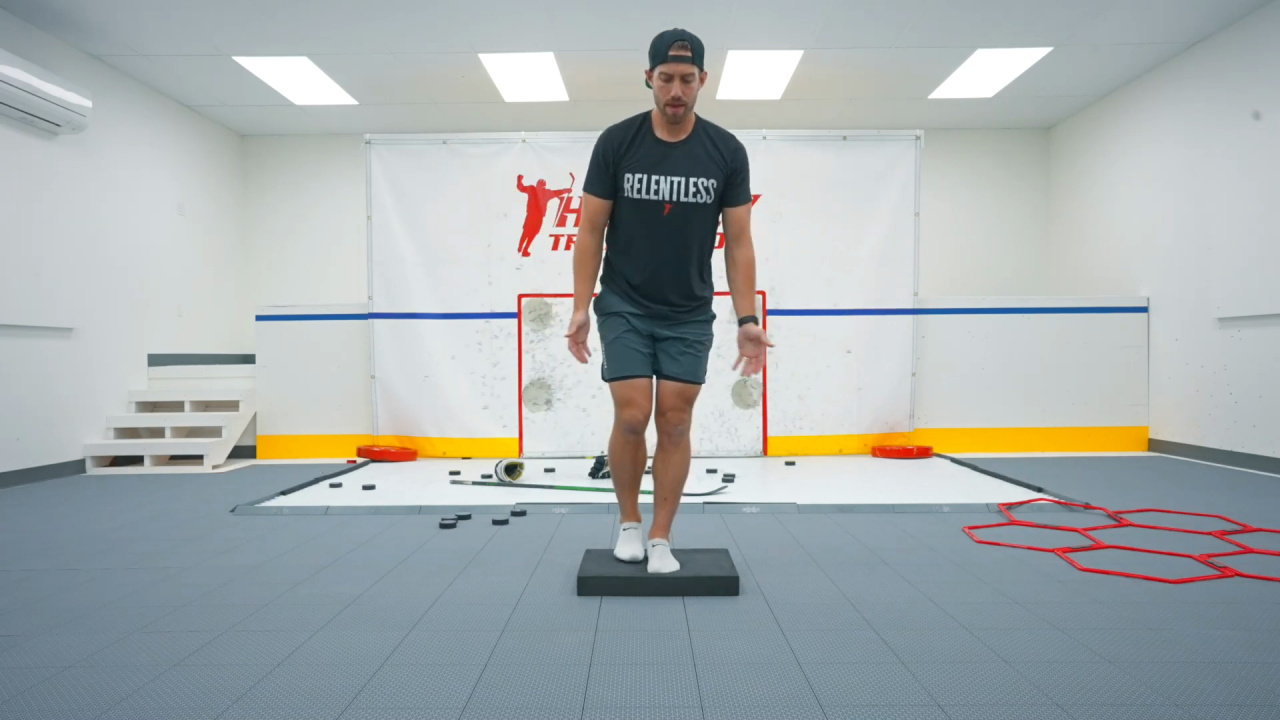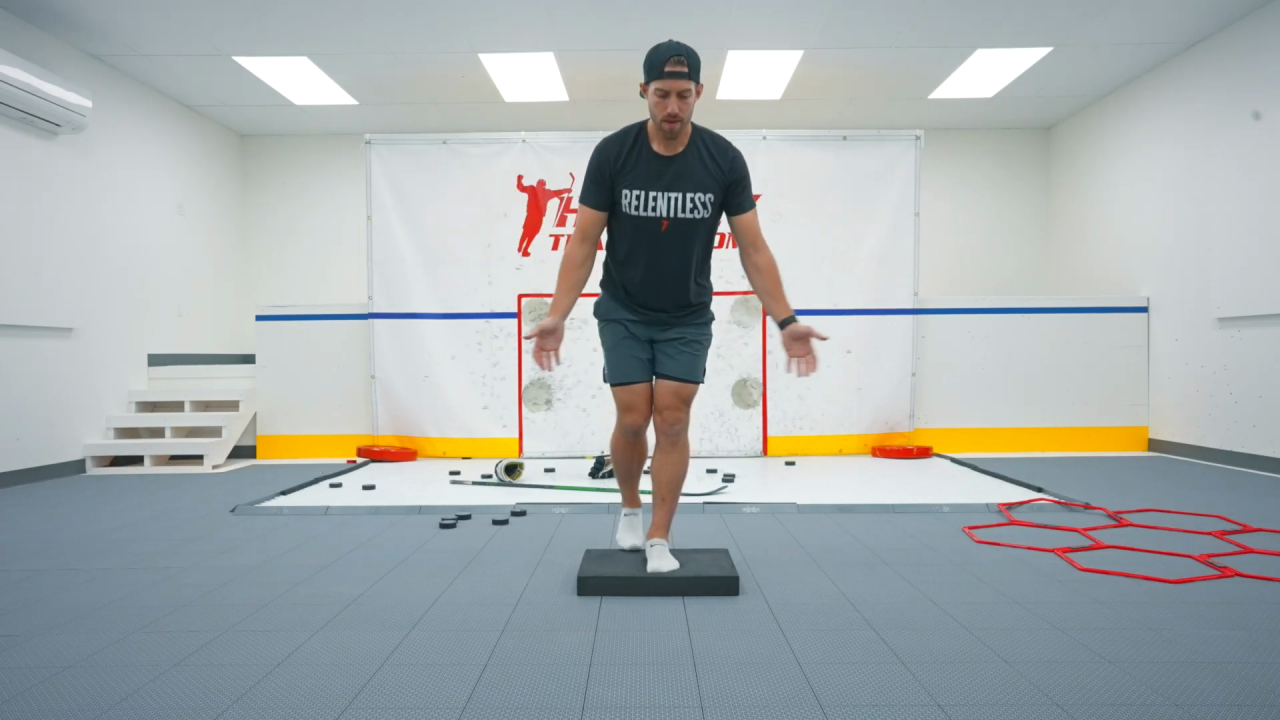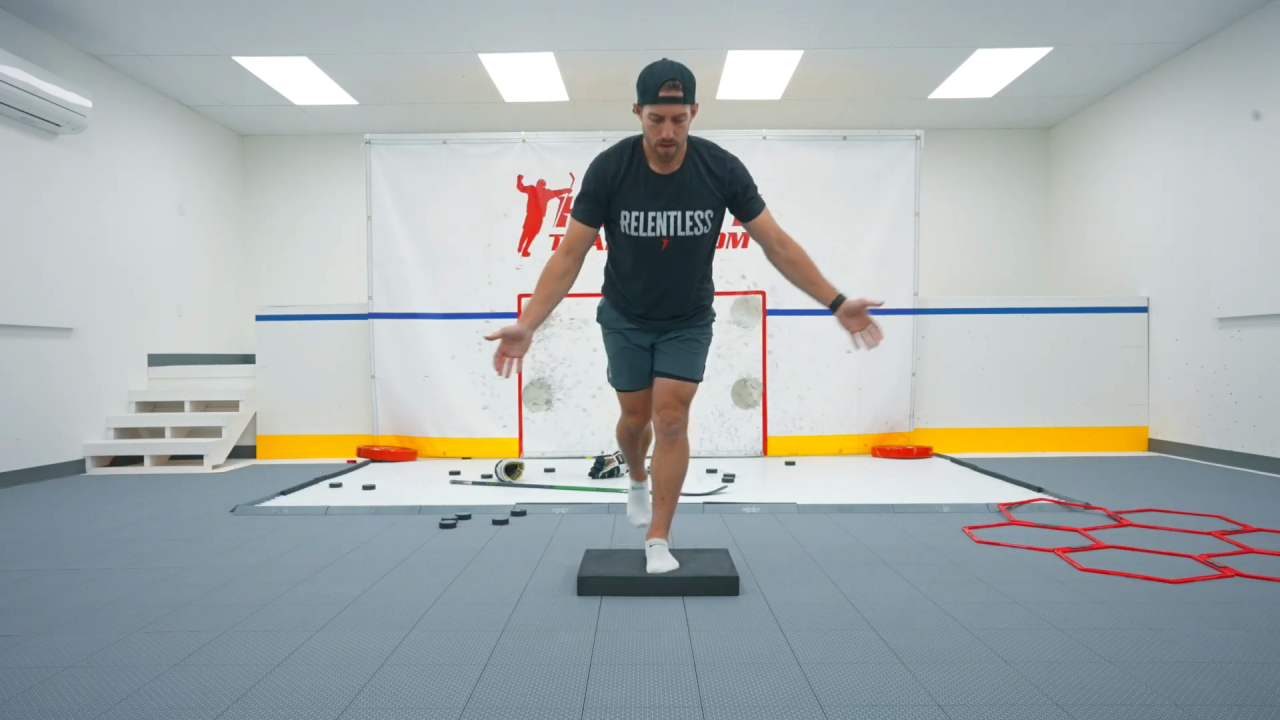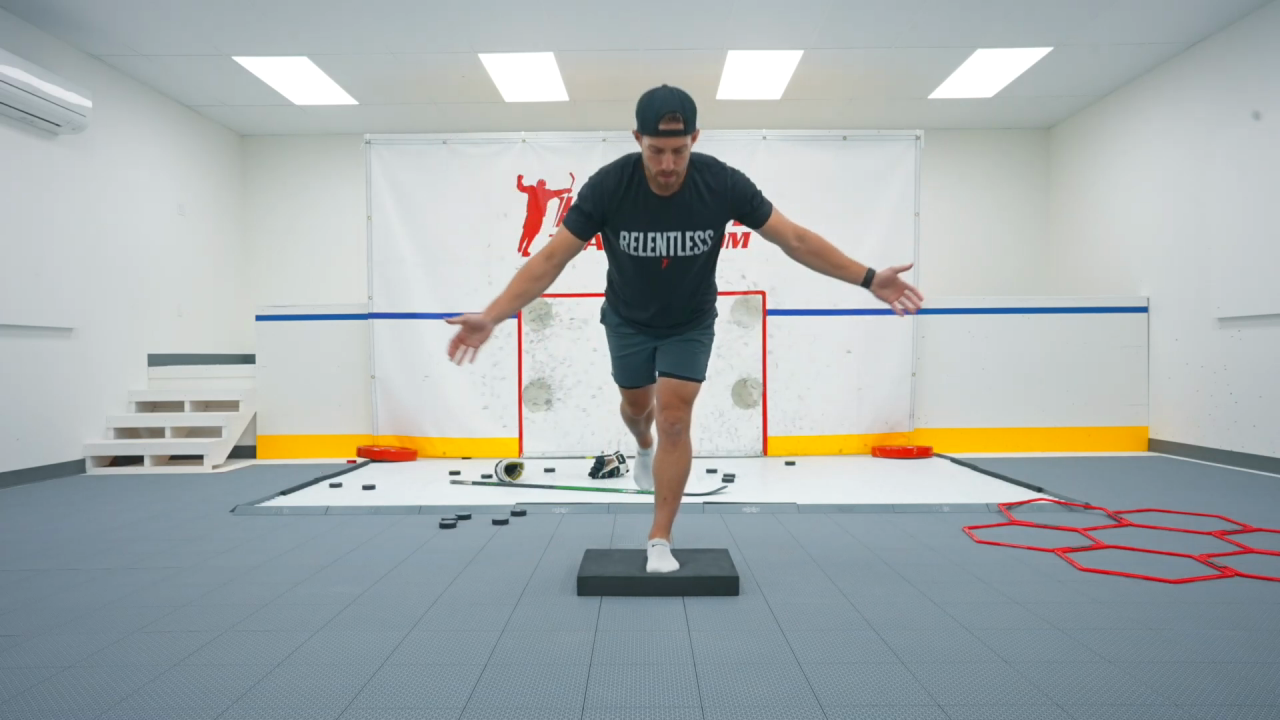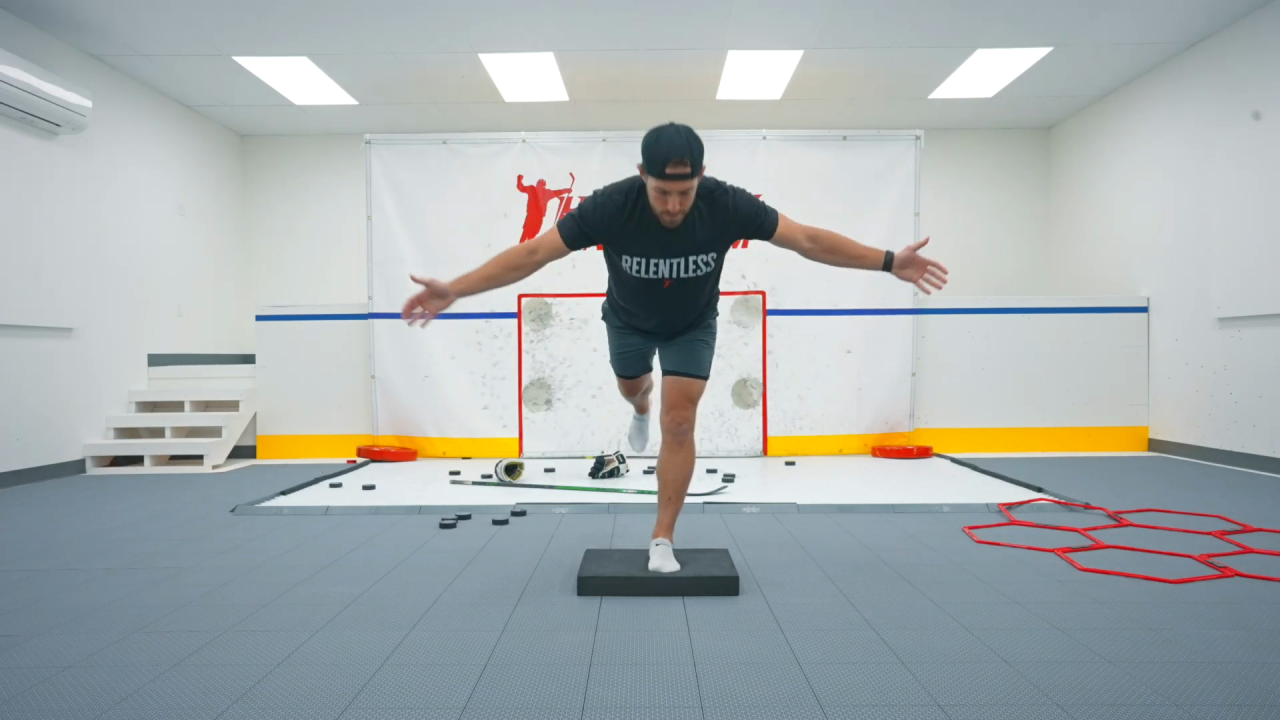
dt=0.2s
person 1, frame 1
left shoulder: (726, 151)
right shoulder: (616, 142)
left elbow: (738, 241)
right elbow: (590, 230)
left wrist: (749, 320)
right wrist: (579, 307)
left hip: (689, 313)
right hip: (624, 308)
left knee: (674, 424)
right knee: (631, 418)
left ankle: (660, 539)
right ankle: (629, 524)
person 1, frame 2
left shoulder: (723, 159)
right shoulder: (612, 154)
left elbow: (753, 247)
right elbow: (583, 241)
left wrist: (787, 320)
right wrist: (555, 318)
left hip: (687, 316)
right hip: (624, 312)
left knee: (672, 422)
right knee: (632, 419)
left ankle: (658, 539)
right ankle: (630, 507)
person 1, frame 3
left shoulder: (722, 169)
right shoulder: (608, 169)
left elbow: (776, 243)
right elbow: (569, 254)
left wrist: (837, 303)
right wrist: (526, 325)
left hip: (688, 319)
right hip: (625, 316)
left knee: (670, 420)
right knee: (636, 418)
left ankle: (658, 540)
right ankle: (637, 478)
person 1, frame 4
left shoulder: (724, 184)
right shoulder: (608, 186)
left elbow: (795, 238)
right elbow: (550, 259)
left wrist: (869, 278)
right wrist: (489, 318)
left hip: (690, 322)
right hip: (628, 319)
left knee: (674, 420)
right knee: (637, 406)
left ankle: (660, 540)
right ankle: (643, 445)
person 1, frame 5
left shoulder: (729, 206)
right shoulder: (609, 207)
left elbow: (809, 239)
right elbow: (532, 253)
left wrist: (890, 261)
right wrist: (454, 291)
left hip: (691, 326)
right hip: (629, 319)
left knee: (679, 421)
right knee: (632, 383)
left ankle: (662, 541)
right ankle: (640, 406)
